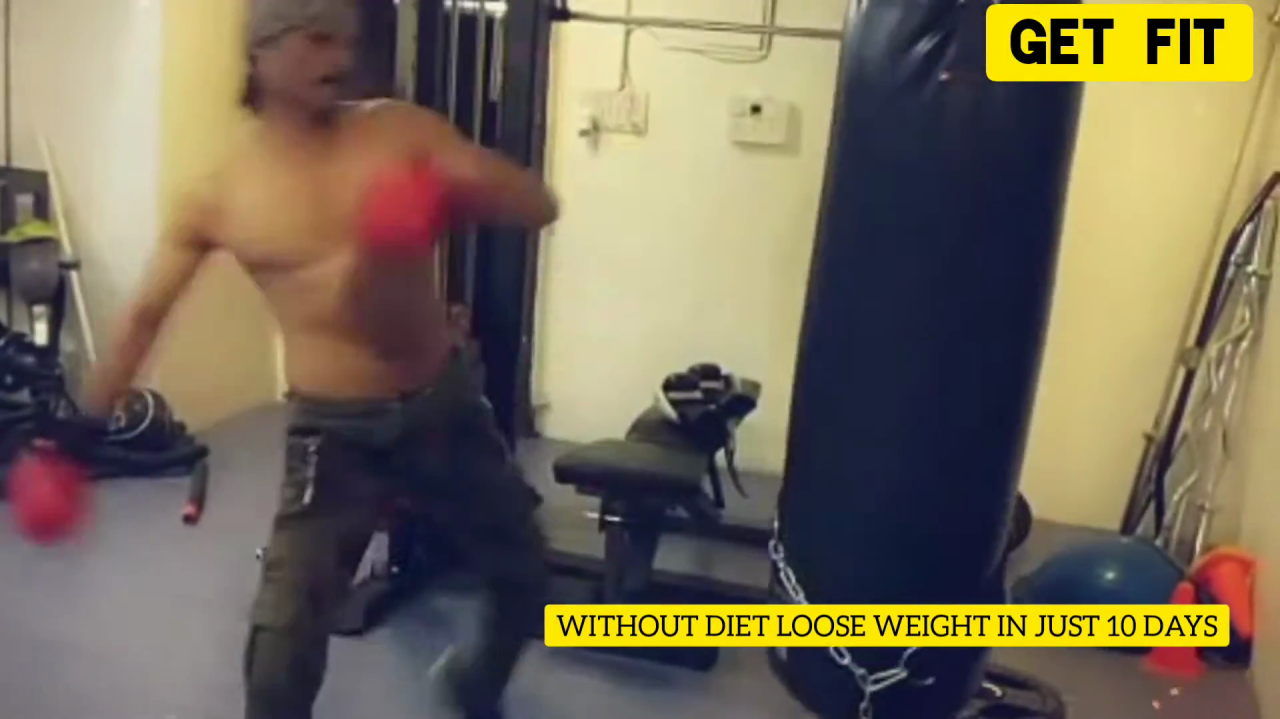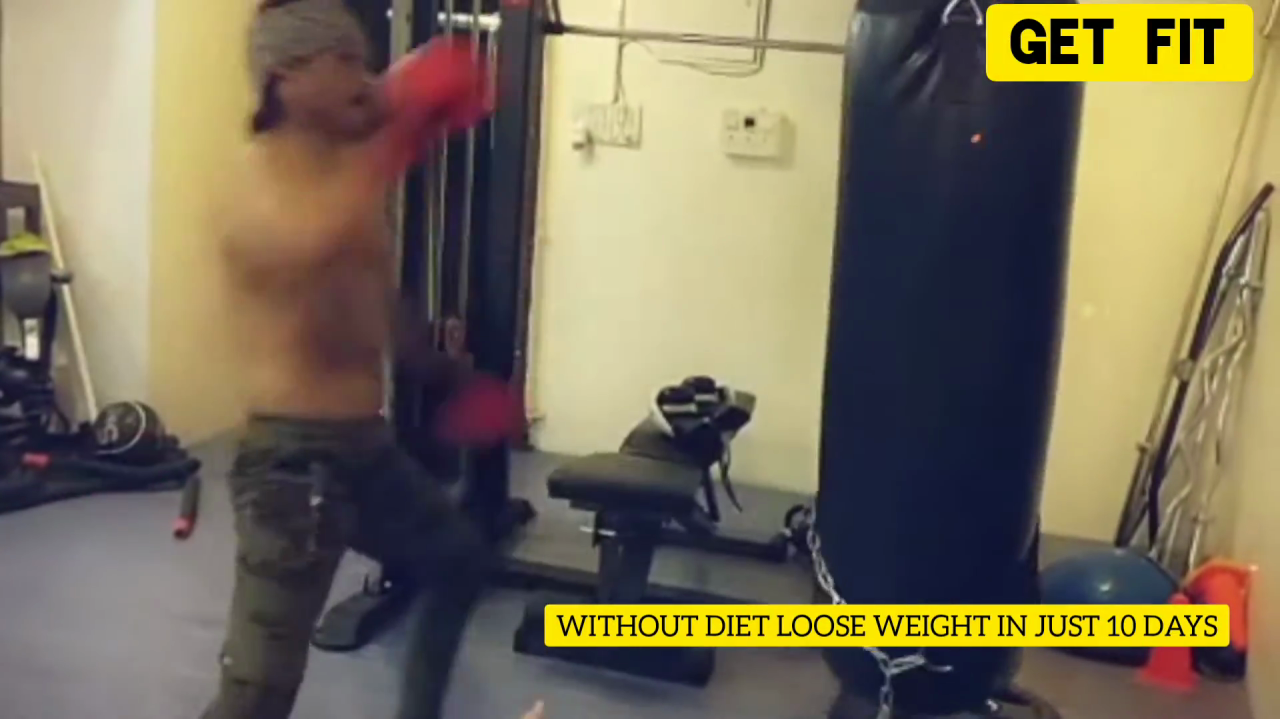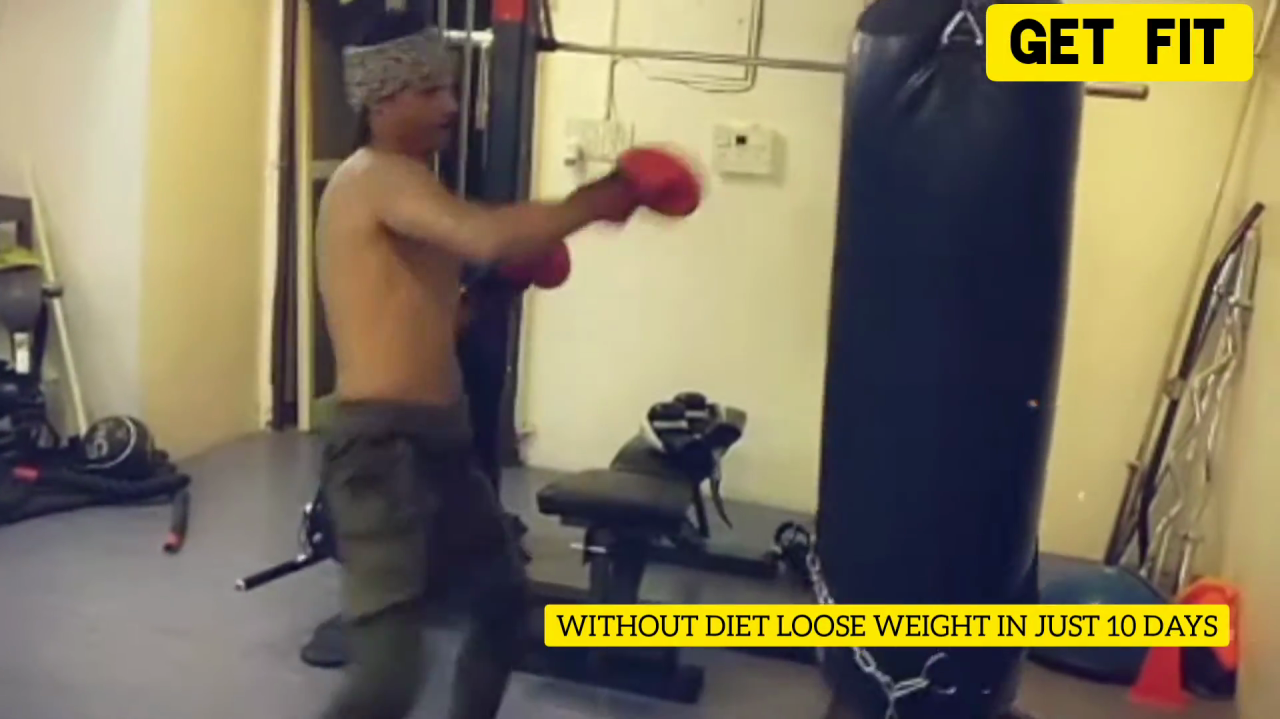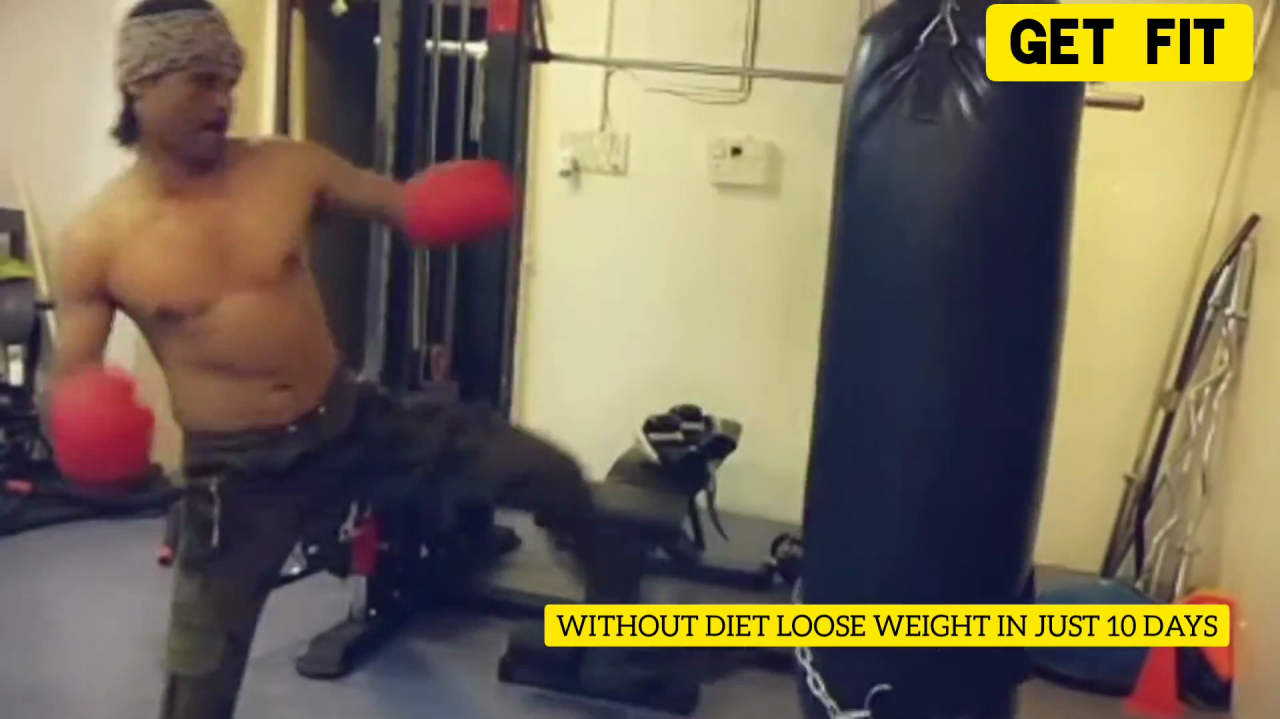
dt=0.7s
person 1, frame 1
left shoulder: (401, 131)
right shoulder: (220, 194)
left elbow: (535, 205)
right elbow: (142, 320)
left wrist: (463, 196)
left hip: (444, 405)
right hip: (334, 433)
left knee: (520, 577)
right knee: (287, 634)
person 1, frame 2
left shoulder: (364, 159)
right shoulder: (260, 182)
right elbow: (312, 241)
left wrist: (452, 379)
right wrist: (395, 136)
left hip: (365, 445)
right hip: (295, 464)
left knee: (458, 562)
person 1, frame 3
left shoulder: (367, 190)
right shoulder: (379, 177)
right elbow: (489, 238)
right wrist: (606, 194)
left hip: (432, 448)
right hip: (385, 448)
left knee: (504, 611)
person 1, frame 4
left shoulder: (286, 166)
right shoulder: (101, 239)
left elbow: (407, 202)
right elbow: (74, 386)
left wrist: (454, 197)
right wrist: (82, 424)
left hip: (350, 418)
right hip: (236, 472)
left knee: (546, 473)
